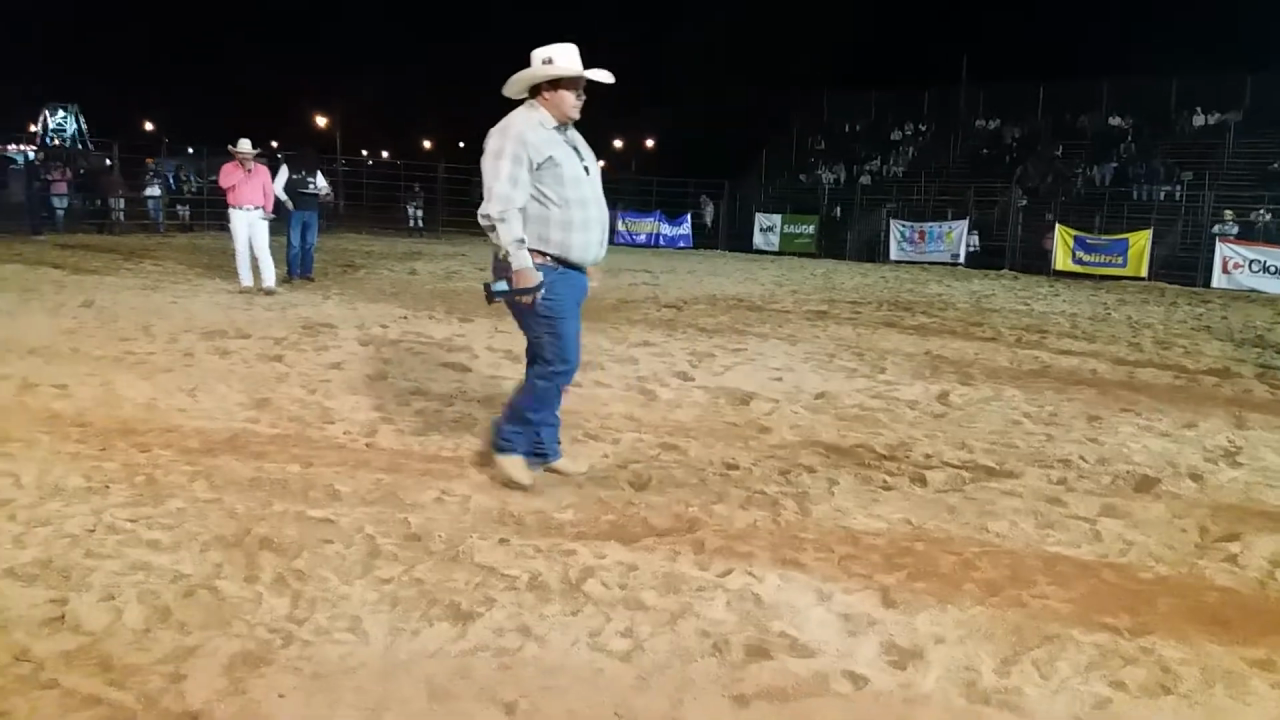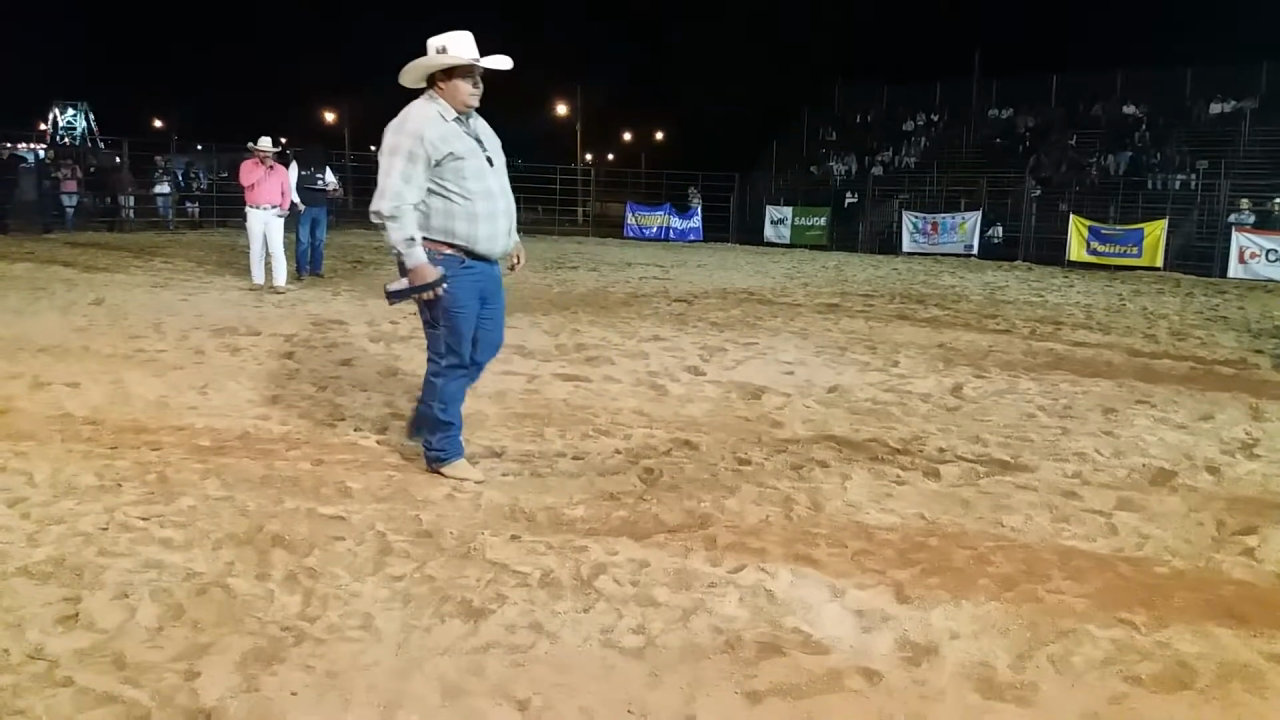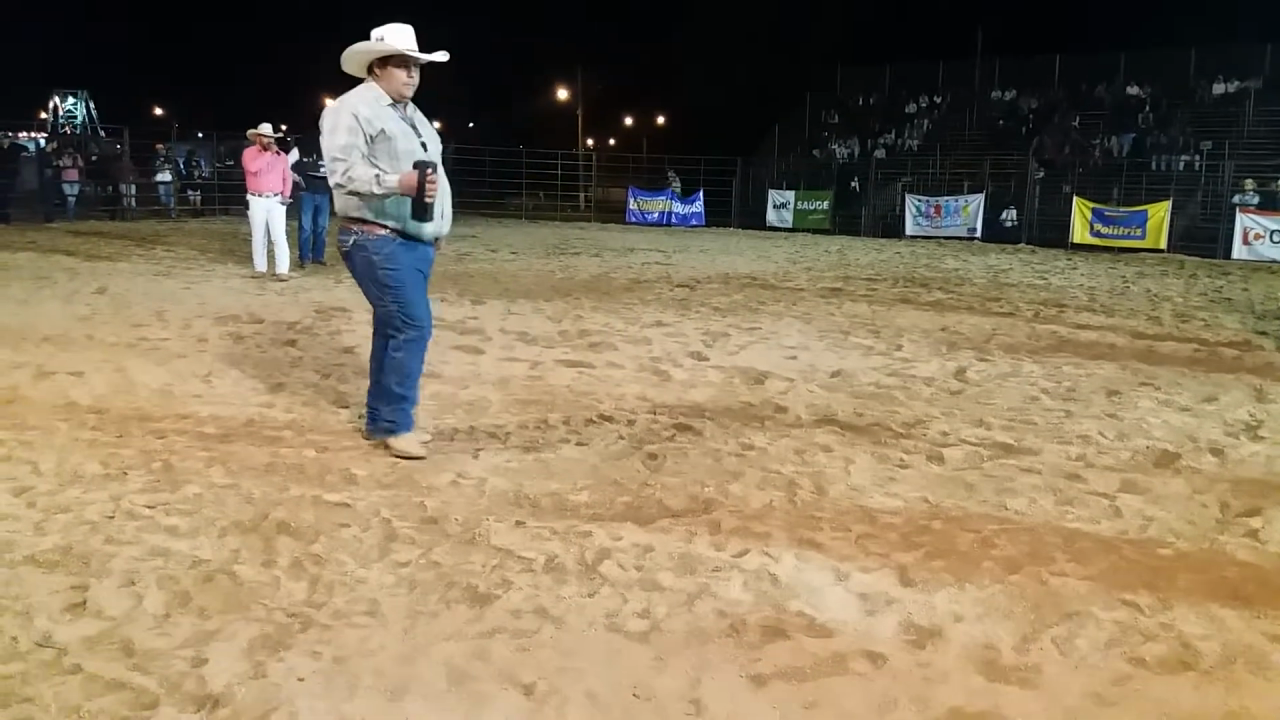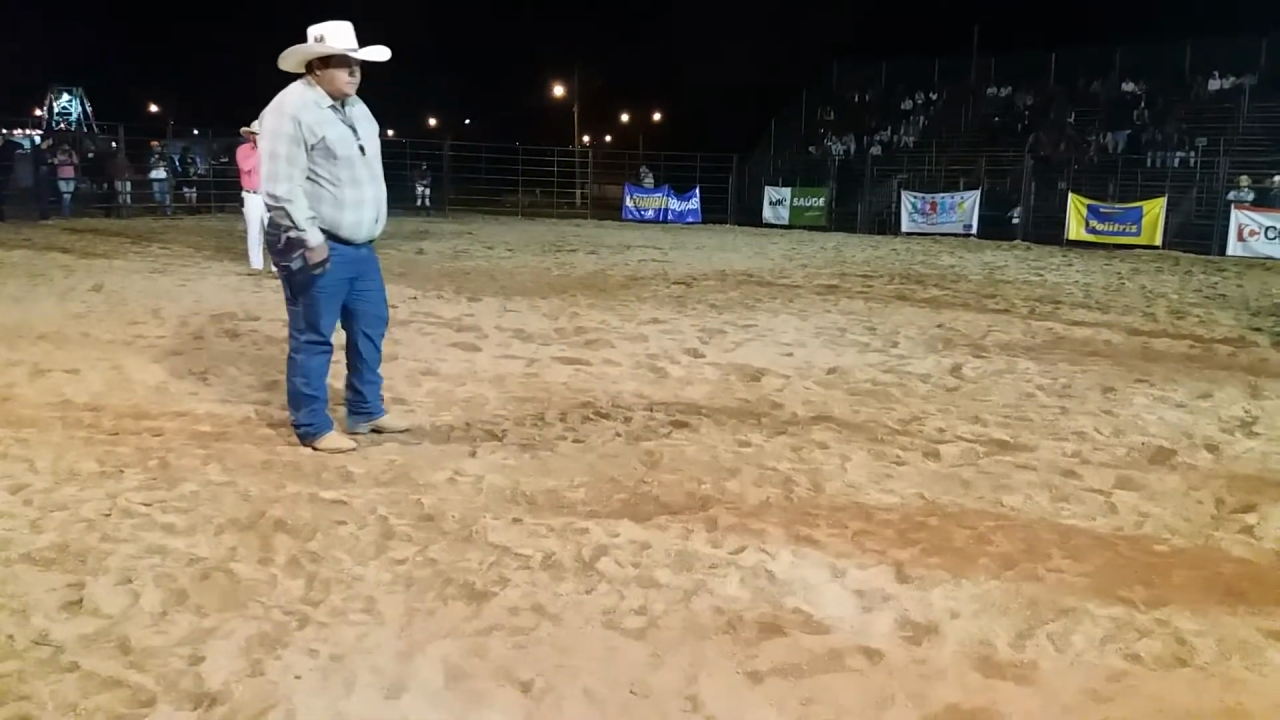
dt=0.7s
person 1, frame 1
left shoulder: (567, 135)
right shoulder: (517, 133)
right elbow: (501, 208)
left wrist: (587, 263)
right wrist: (519, 264)
left hip: (569, 273)
right hip: (536, 273)
left knee: (555, 362)
right knee: (558, 362)
left ankle: (541, 449)
right ankle: (508, 443)
person 1, frame 2
left shoulder: (473, 123)
right shoulder: (415, 126)
right elbow: (393, 203)
left wrist: (511, 237)
right wrist: (415, 261)
left hip: (483, 262)
right hip: (443, 264)
left knee: (484, 346)
right knee: (451, 358)
left ankle: (427, 421)
right ankle: (443, 452)
person 1, frame 3
left shoulder: (411, 115)
right shoulder: (352, 109)
left elbow: (428, 170)
right elbow: (344, 172)
left wrist: (431, 208)
right wrist: (397, 183)
left hip: (417, 243)
right hip: (378, 243)
left knee: (396, 331)
right knee: (413, 327)
left ankle: (391, 418)
right ankle: (391, 424)
person 1, frame 4
left shoulder: (353, 107)
right shoulder: (291, 110)
right elbow: (281, 188)
left wrist: (366, 229)
right wrist: (311, 240)
left hip: (358, 245)
right hip: (316, 247)
left knee: (370, 324)
right knee: (313, 336)
left ankle: (366, 410)
right ankle: (312, 427)
